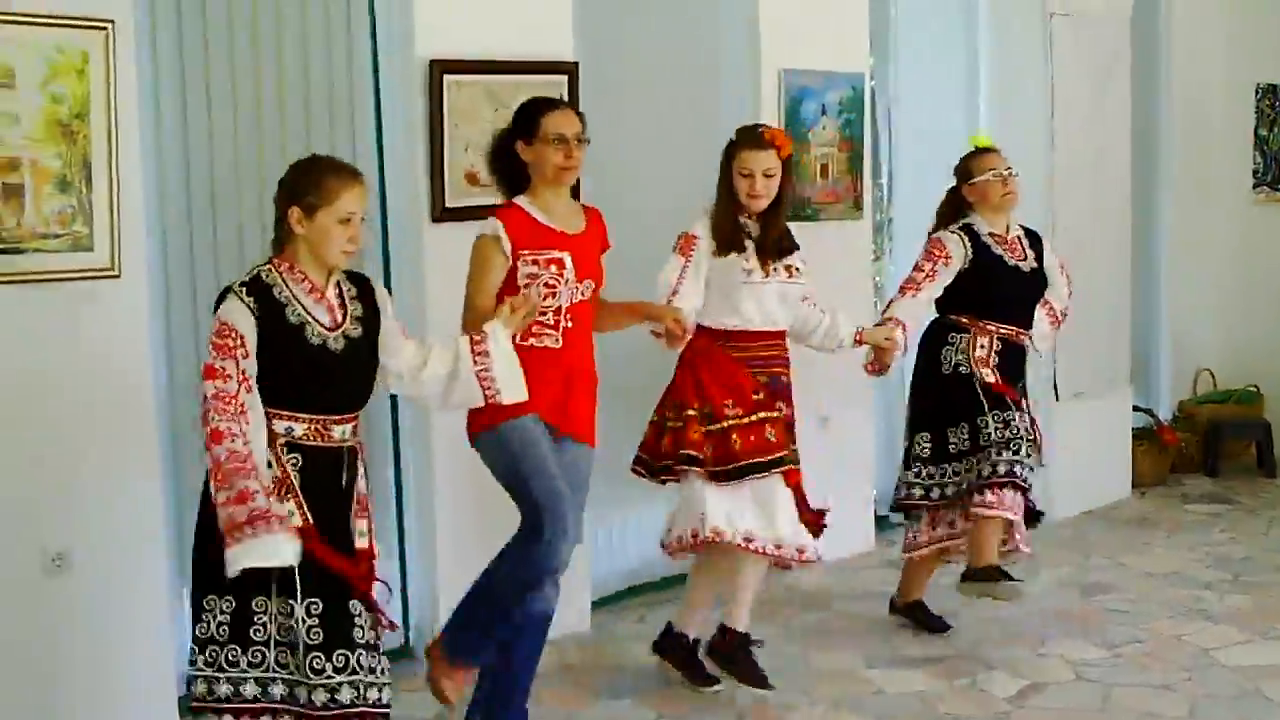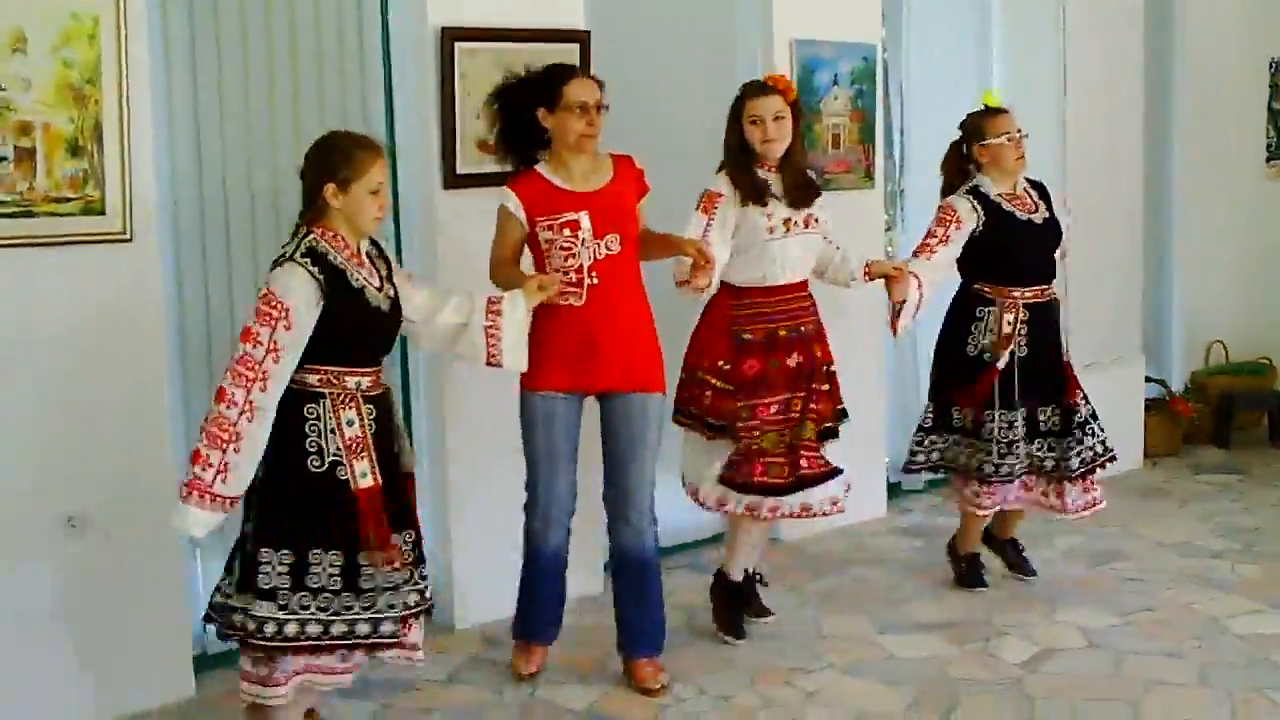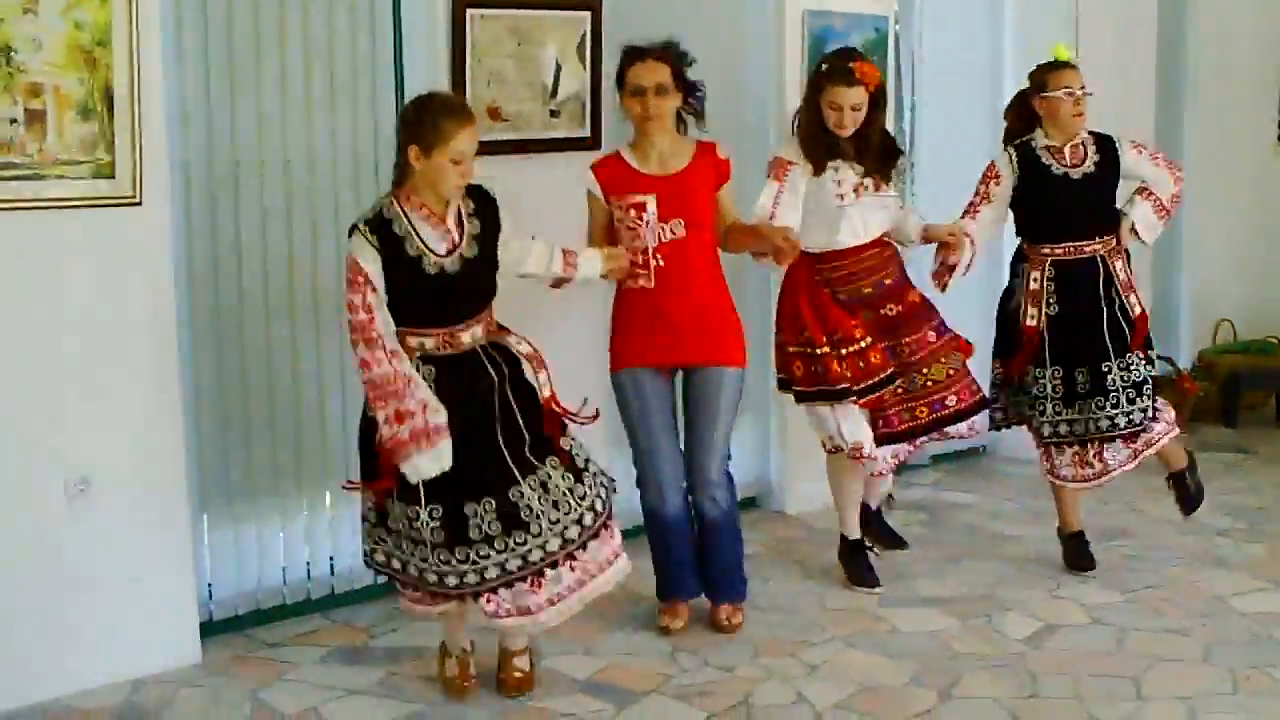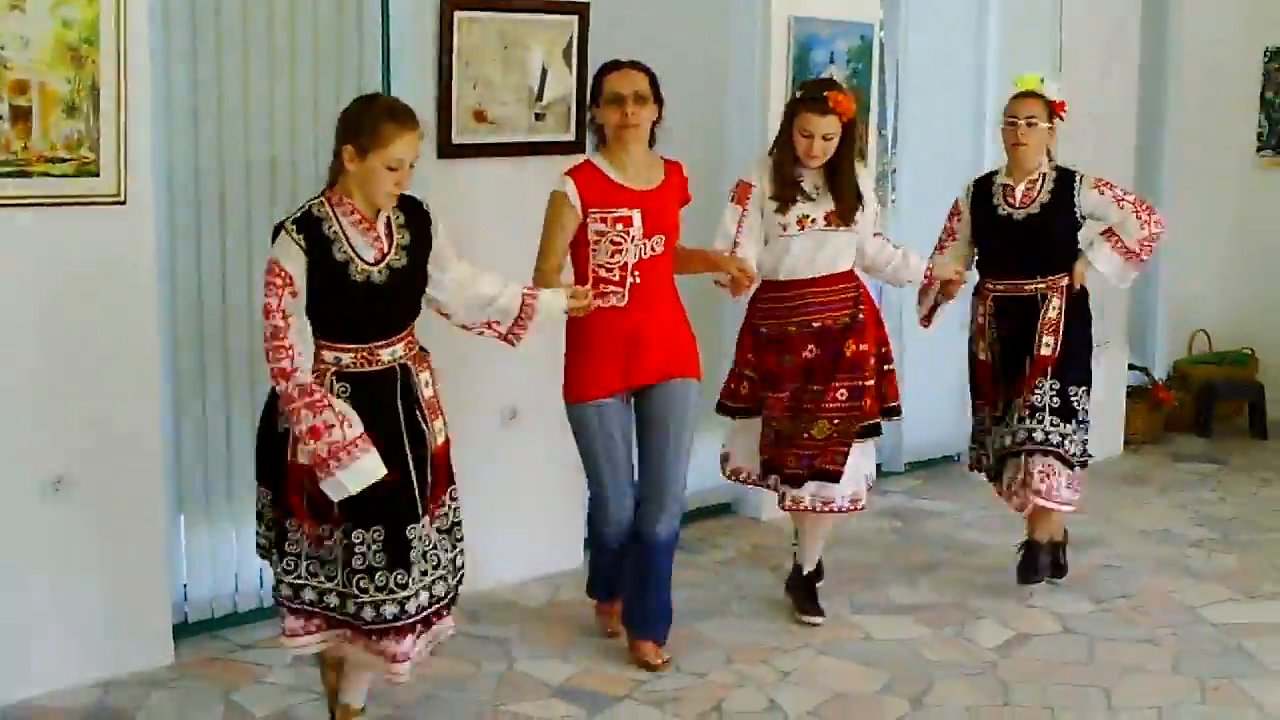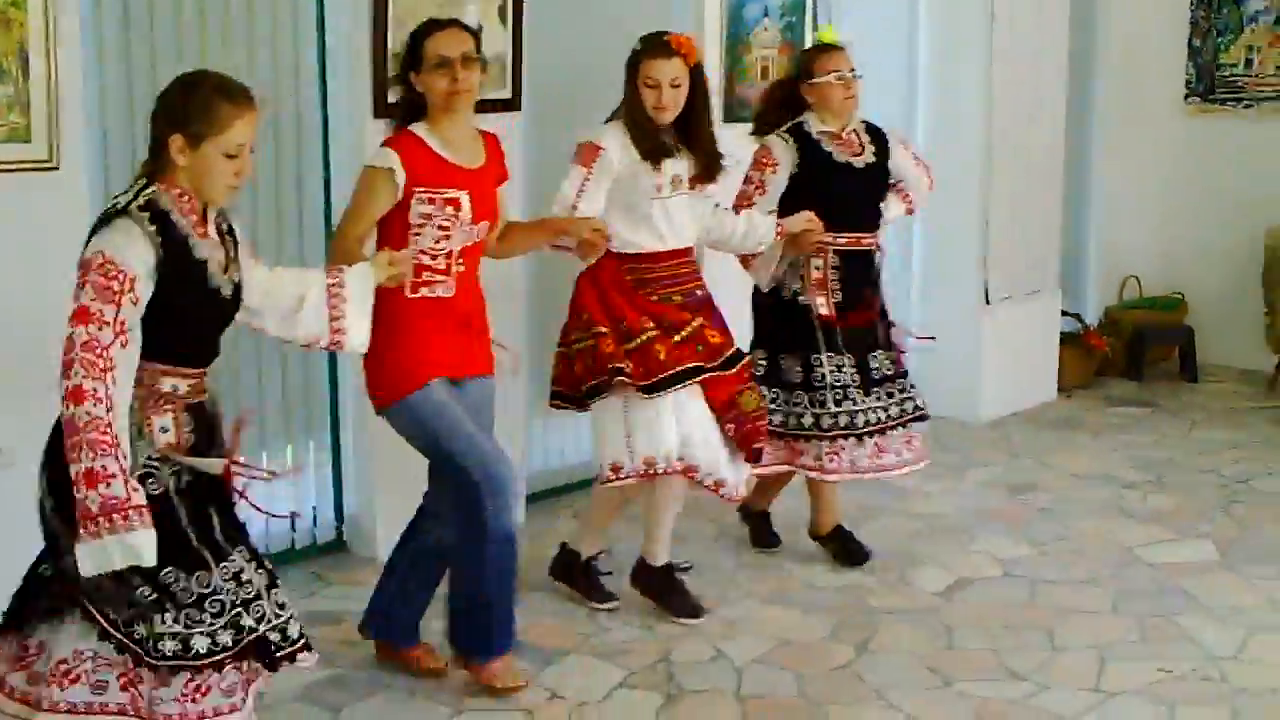
dt=0.7s
person 1, frame 1
left shoulder: (593, 225)
right shoulder: (504, 229)
right elbow: (474, 318)
left wrist: (646, 310)
left hip: (573, 409)
right hip: (509, 402)
left knee: (548, 568)
right knee: (553, 522)
right ankle: (456, 646)
person 1, frame 2
left shoulder: (627, 174)
right shoulder: (525, 193)
right elbow: (502, 268)
left wrist: (677, 243)
right wrist: (533, 289)
left hip: (633, 359)
right hip: (554, 364)
left knee: (633, 506)
right knee: (549, 504)
left ankle: (641, 645)
right ankle: (535, 631)
person 1, frame 3
left shoulder: (712, 161)
right shoulder: (606, 175)
right elbow: (597, 253)
left wrist: (768, 235)
left hip: (712, 337)
right hip: (639, 344)
left knee: (707, 475)
right knee: (660, 480)
left ankle: (725, 589)
right ankle: (678, 590)
person 1, frame 4
left shoulder: (673, 179)
right shoulder: (577, 186)
right elbow: (545, 279)
left wrist: (715, 259)
left hip: (669, 353)
right hip: (597, 361)
left knee: (664, 499)
right knee: (615, 502)
left ankle: (645, 624)
right ankle: (607, 590)
person 1, frame 5
left shoulder: (490, 150)
right shoulder: (396, 158)
right elbow: (344, 247)
left wrist: (560, 226)
left hip: (467, 344)
right hip: (405, 352)
left knee: (456, 494)
right knee: (492, 481)
left ankle: (389, 627)
right ankle: (483, 643)
person 2, frame 1
left shoulder: (366, 298)
right shoulder: (244, 306)
left elbow: (418, 374)
right elbow: (230, 425)
left wrist: (497, 332)
right wrist: (254, 522)
left hip: (339, 487)
right hip: (272, 490)
left knee: (328, 644)
right knee: (261, 660)
person 2, frame 2
left shoulder: (374, 259)
right shoulder: (299, 274)
left elbow: (435, 316)
right elbow: (252, 379)
left wrist: (519, 301)
right wrist: (211, 481)
left hip: (368, 435)
right hip: (319, 439)
left knee: (362, 578)
right knee: (321, 587)
person 2, frame 3
left shoulder: (482, 208)
right shoulder: (374, 239)
left elbow: (519, 255)
right elbow: (373, 347)
left wrist: (594, 260)
right wrist: (417, 426)
left hip: (496, 377)
right hip: (422, 391)
left knee: (525, 507)
right knee: (443, 529)
left ankle: (515, 640)
right ankle: (457, 643)
person 2, frame 4
left shoulder: (417, 221)
right shoulder: (299, 239)
left elbow: (462, 289)
right elbow: (287, 352)
left wrist: (549, 301)
right wrist: (333, 441)
left hip: (404, 398)
right hip: (328, 407)
left knee: (407, 547)
right knee: (330, 548)
right ankle: (339, 655)
person 2, frame 5
left shoulder: (213, 229)
right shoulder: (128, 237)
left elbow: (270, 296)
right elbow: (92, 376)
left wrist: (365, 277)
right wrist: (111, 503)
left hip: (174, 439)
right hip: (125, 450)
person 3, frame 1
left shoulder: (783, 241)
right shoulder: (704, 236)
left elbow: (799, 318)
right elbow: (676, 301)
left wrist: (860, 335)
right wrist: (674, 325)
left hip: (770, 378)
right hip: (718, 373)
left knee: (747, 518)
right knee: (767, 508)
left ankle: (682, 637)
right ankle: (733, 633)
person 3, frame 2
left shoulder: (804, 184)
right shoulder: (725, 188)
right elbow: (705, 253)
left wrist: (870, 268)
right wrist: (697, 274)
left hip: (797, 324)
right hip: (744, 327)
left knee: (787, 458)
right knee: (757, 460)
left ankle: (735, 575)
right ankle: (731, 581)
person 3, frame 3
left shoulder: (875, 149)
right shoulder: (794, 157)
right elbow: (774, 222)
left wrist: (928, 232)
left hip: (882, 279)
right hip: (826, 287)
left knee: (905, 399)
right knee: (855, 412)
left ankle: (870, 507)
right ankle: (853, 541)
person 3, frame 4
left shoulder: (855, 181)
right shoulder: (761, 181)
left elbow: (872, 248)
right elbow: (731, 250)
left wrist: (929, 272)
right wrist: (735, 274)
left hip: (845, 317)
right hip: (778, 317)
left knee: (834, 444)
right knee: (790, 440)
left ankle: (806, 571)
right ankle: (807, 539)
person 3, frame 5
left shoulder: (691, 146)
right shoulder: (607, 143)
left elbow: (706, 220)
right elbow: (569, 218)
left wrist: (779, 229)
left hip: (681, 287)
right hip: (623, 289)
left knee: (654, 434)
right knee: (671, 425)
left ankle: (577, 556)
right ankle: (656, 565)
person 4, frame 1
left shoulder: (1034, 242)
right shoulder: (955, 241)
left elbow: (1059, 294)
right elbow: (915, 295)
left wrist: (1029, 333)
right wrist: (891, 339)
left hip: (1003, 369)
right hip: (959, 361)
left knee: (975, 473)
right knee: (998, 457)
left ankle: (909, 593)
right ankle: (981, 563)
person 4, frame 2
left shoulder: (1040, 194)
right shoulder: (966, 205)
left elbow: (1054, 243)
right elbow: (931, 257)
left wrist: (1040, 284)
right wrist: (904, 285)
left hip: (1039, 330)
right hip: (989, 333)
left knee: (1054, 436)
right knee: (992, 444)
left ankle: (1001, 532)
right ankle: (965, 546)
person 4, frame 3
left shoulder: (1112, 151)
right shoulder: (1013, 161)
left elbow: (1170, 177)
right elbow: (979, 220)
left wrist: (1133, 223)
right wrist: (955, 252)
left hip: (1106, 286)
right hip: (1045, 293)
left knee: (1126, 389)
right knee: (1056, 406)
left ankle: (1178, 461)
right ankle: (1071, 528)
person 4, frame 4
left shoulder: (1076, 187)
right shoulder: (977, 194)
left elbow: (1147, 222)
right elbow: (948, 258)
left wrist: (1090, 261)
right wrist: (941, 287)
left hip: (1056, 323)
right hip: (997, 327)
left knee: (1043, 426)
right knee: (1010, 430)
left ankle: (1042, 538)
right ankle: (1052, 537)
person 4, frame 5
left shoulder: (879, 142)
right shoulder: (785, 147)
left elbow: (919, 180)
right elbow: (746, 218)
left wrist: (879, 221)
left hip: (860, 285)
right hip: (804, 287)
left knee: (835, 407)
right knee: (824, 400)
left ankle: (757, 501)
right ankle: (827, 523)
